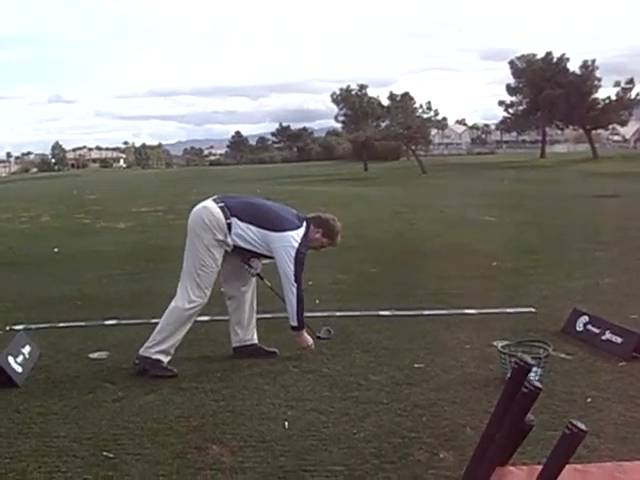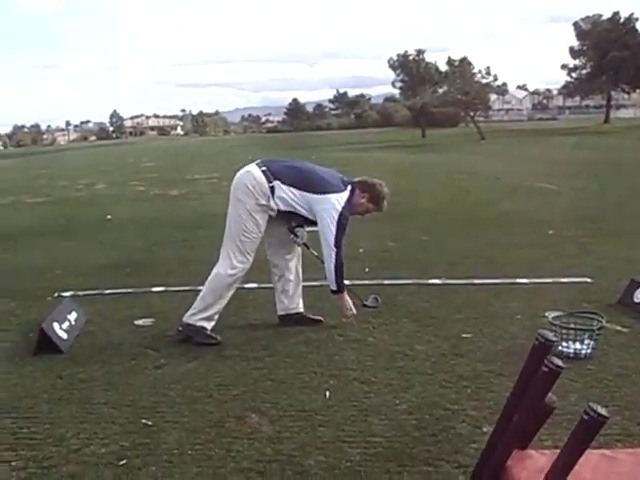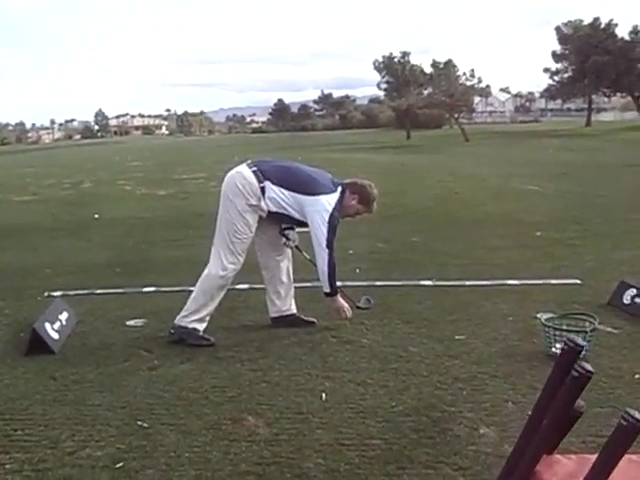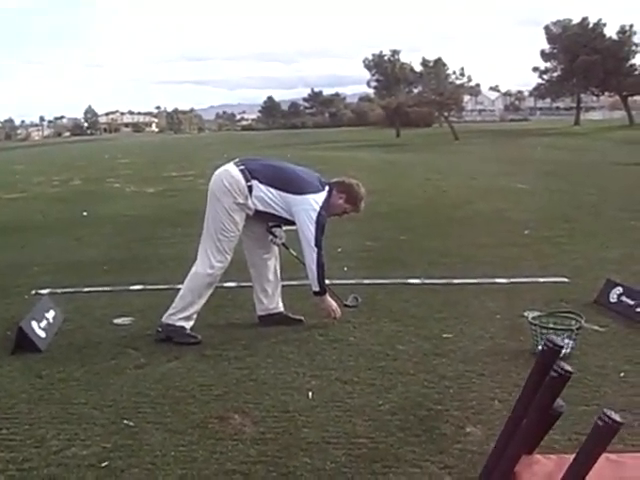
dt=0.7s
person 1, frame 1
left shoulder: (295, 221)
right shoulder: (292, 240)
right elbow: (293, 286)
left wrist: (253, 258)
right wrist: (299, 331)
left hip: (215, 214)
right hip: (212, 222)
left knee: (242, 281)
right knee: (194, 296)
left ankle: (244, 342)
right ankle: (150, 357)
person 1, frame 2
left shoulder: (341, 186)
right shoulder: (336, 203)
right elbow: (333, 251)
left wrist: (298, 226)
right wrist: (340, 294)
left hip: (260, 181)
right hip: (255, 187)
left knee: (286, 249)
right knee: (236, 262)
left ankle: (290, 311)
right ankle: (195, 323)
person 1, frame 3
left shoulder: (331, 188)
right shoulder: (327, 204)
right elbow: (324, 252)
left wrist: (288, 228)
right wrist: (333, 296)
left hip: (251, 182)
right hip: (246, 187)
left knee: (277, 250)
right knee: (227, 262)
left ankle: (282, 312)
right ankle: (186, 325)
person 1, frame 4
left shoulder: (318, 186)
right shoulder: (314, 204)
right elbow: (313, 251)
left wrist: (275, 224)
right wrist: (322, 295)
left hip: (237, 180)
right hip: (233, 186)
left knee: (264, 249)
right knee: (214, 260)
left ankle: (270, 310)
right ankle: (173, 323)
